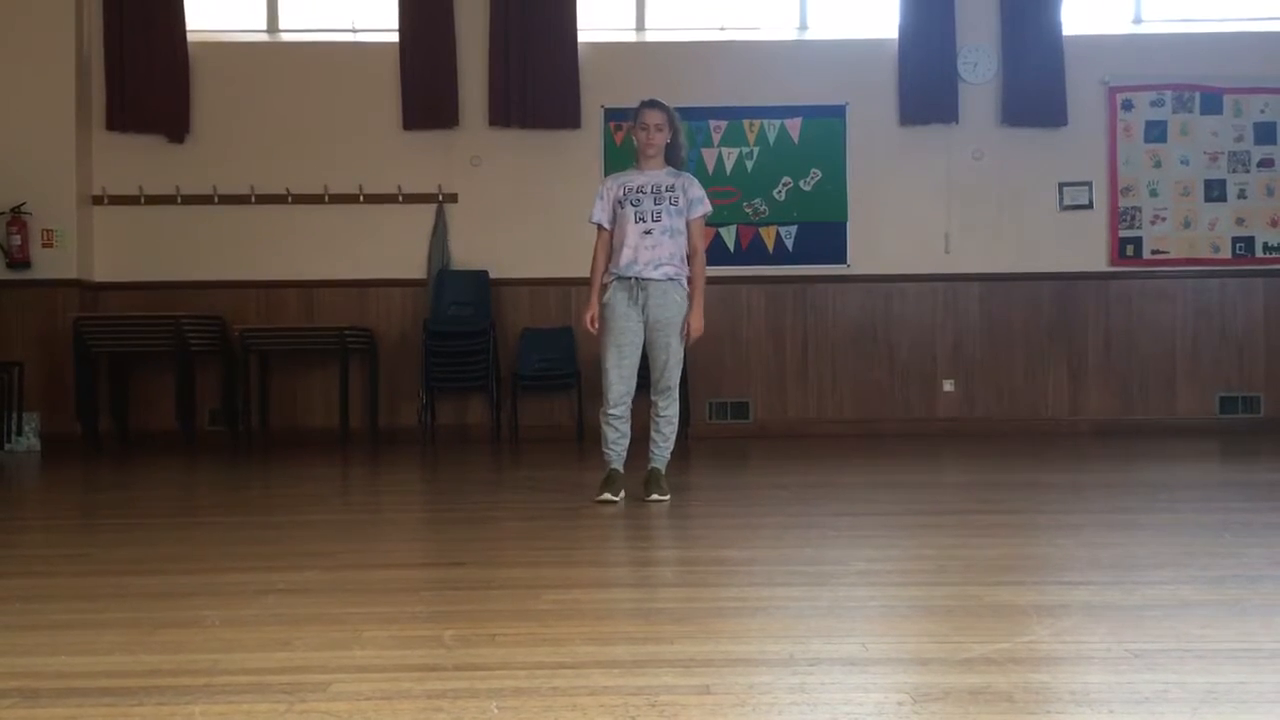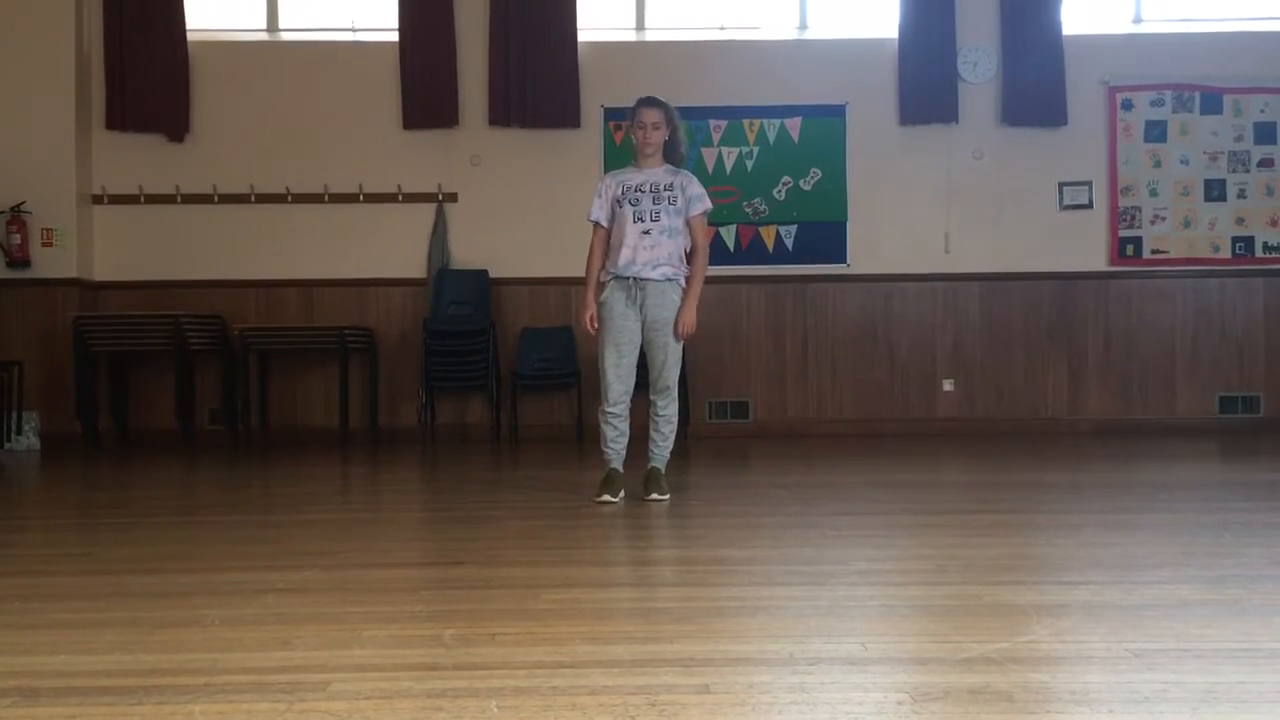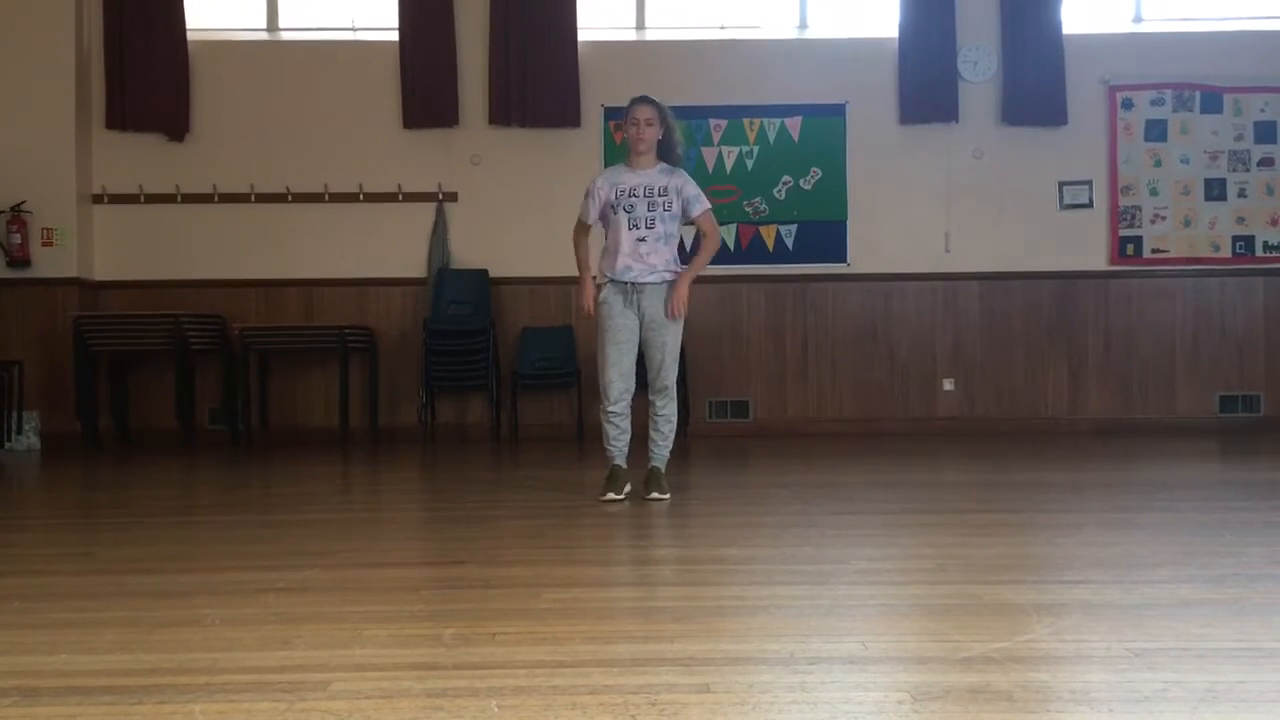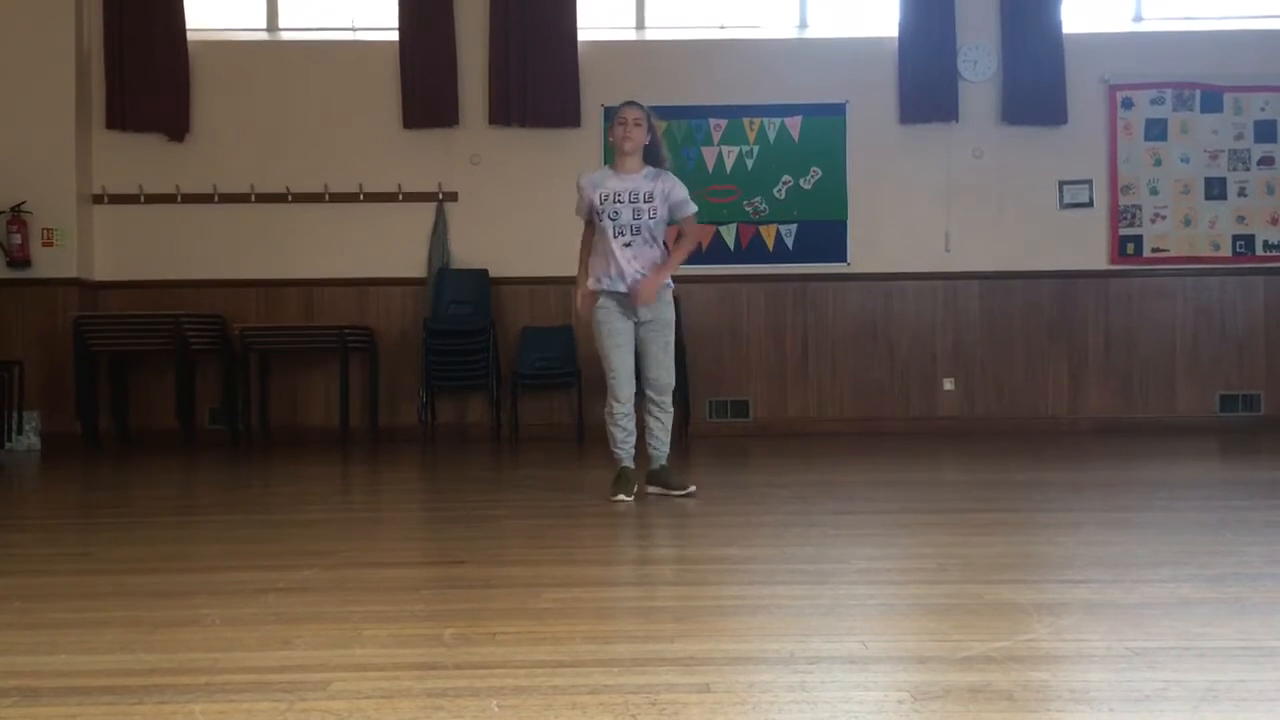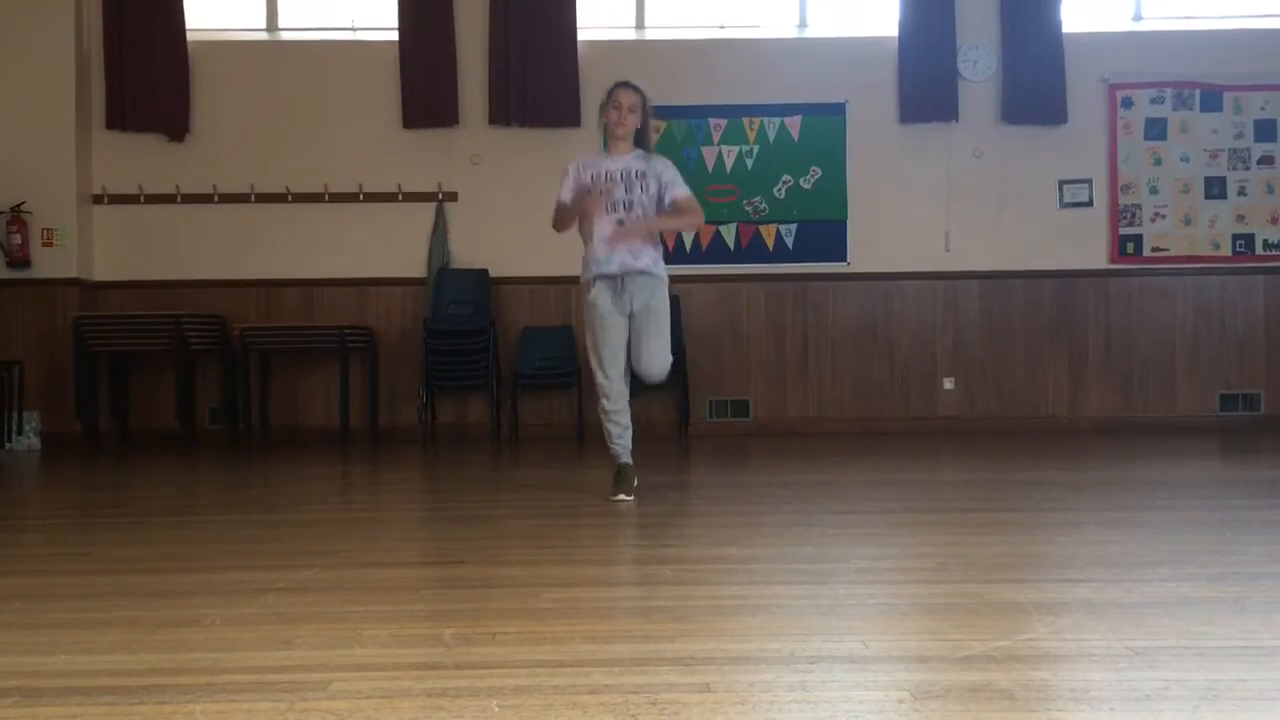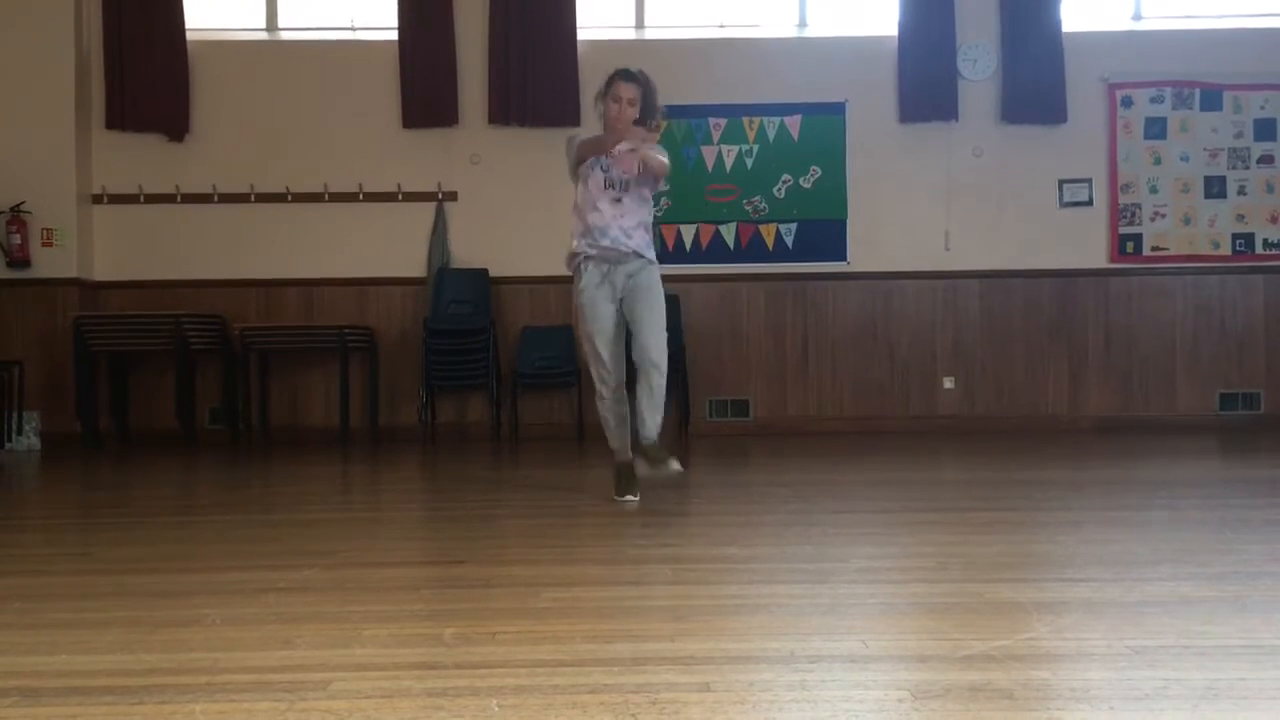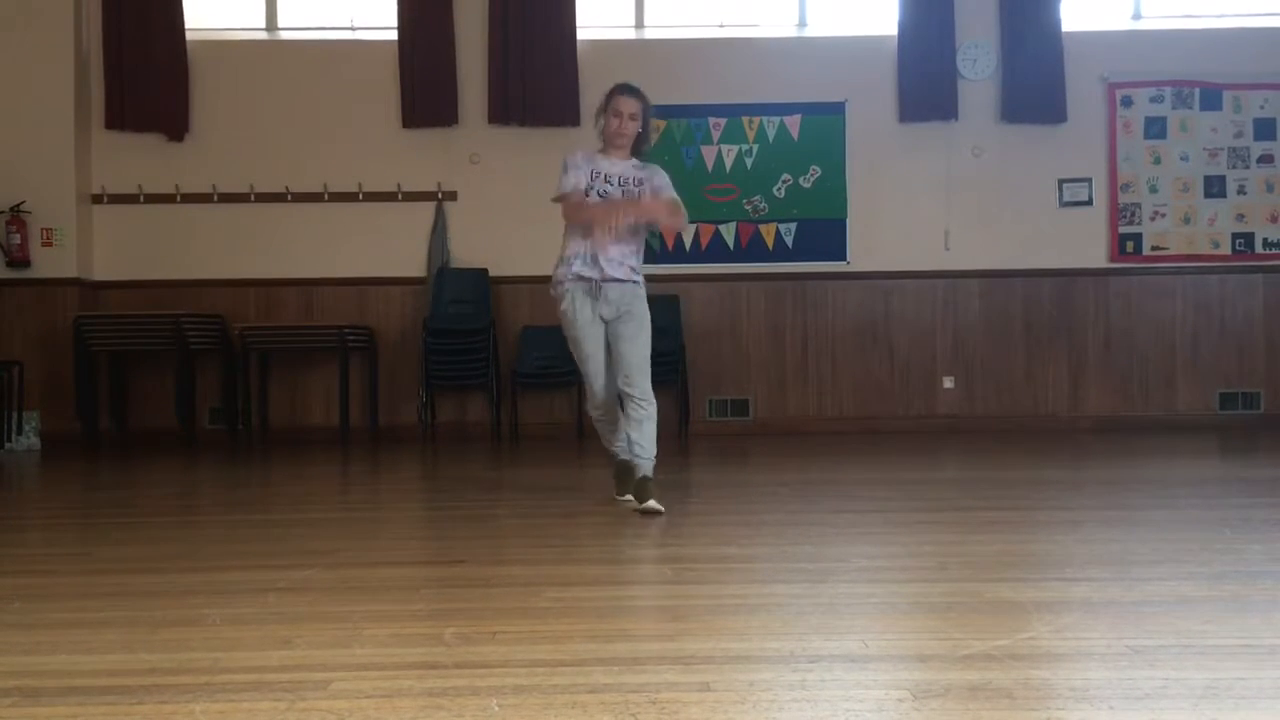
dt=0.2s
person 1, frame 1
left shoulder: (686, 185)
right shoulder: (614, 185)
left elbow: (698, 251)
right elbow: (602, 246)
left wrist: (697, 305)
right wrist: (593, 298)
left hip: (669, 291)
right hip: (622, 291)
left knee: (666, 386)
right knee: (617, 386)
left ankle: (657, 468)
right ankle: (614, 468)
person 1, frame 2
left shoulder: (684, 182)
right shoulder: (613, 183)
left elbow: (700, 247)
right elbow: (599, 243)
left wrist: (691, 302)
right wrist: (589, 296)
left hip: (666, 290)
right hip: (619, 290)
left knee: (664, 386)
right knee: (615, 386)
left ankle: (657, 468)
right ankle: (614, 469)
person 1, frame 3
left shoulder: (678, 181)
right shoulder: (605, 182)
left elbow: (711, 235)
right elbow: (581, 230)
left wrist: (685, 280)
right wrist: (585, 278)
left hip: (662, 292)
right hip: (615, 292)
left knee: (662, 386)
right knee: (615, 387)
left ankle: (656, 467)
right ankle: (617, 466)
person 1, frame 4
left shoulder: (667, 184)
right shoulder: (591, 184)
left elbow: (689, 233)
left wrist: (660, 275)
right wrist: (584, 276)
left hip: (655, 296)
right hip: (609, 297)
left knee: (659, 387)
right knee: (620, 388)
left ankle: (659, 466)
right ankle: (625, 467)
person 1, frame 5
left shoulder: (657, 166)
right shoulder: (582, 168)
left elbow: (695, 217)
right elbow: (559, 222)
left wrist: (649, 226)
right wrist: (580, 211)
left hip: (648, 277)
right hip: (603, 282)
left knee: (653, 368)
right knee: (610, 383)
left ankle: (644, 359)
right ankle: (623, 463)
person 1, frame 6
left shoulder: (647, 153)
right shoulder: (582, 145)
left elbow: (661, 167)
right elbow: (585, 150)
left wrist: (640, 152)
right wrist: (617, 135)
left hip: (639, 263)
right hip: (593, 264)
left knee: (653, 356)
right knee: (607, 373)
left ankle: (650, 442)
right ankle: (624, 459)
person 1, frame 7
left shoulder: (651, 176)
right shoulder: (578, 163)
left elbow: (678, 219)
right elbow: (569, 211)
left wrist: (644, 210)
right wrist: (631, 205)
left hip: (627, 286)
right hip: (579, 284)
left knee: (637, 385)
right knee: (601, 388)
left ankle: (642, 476)
right ankle: (621, 458)
